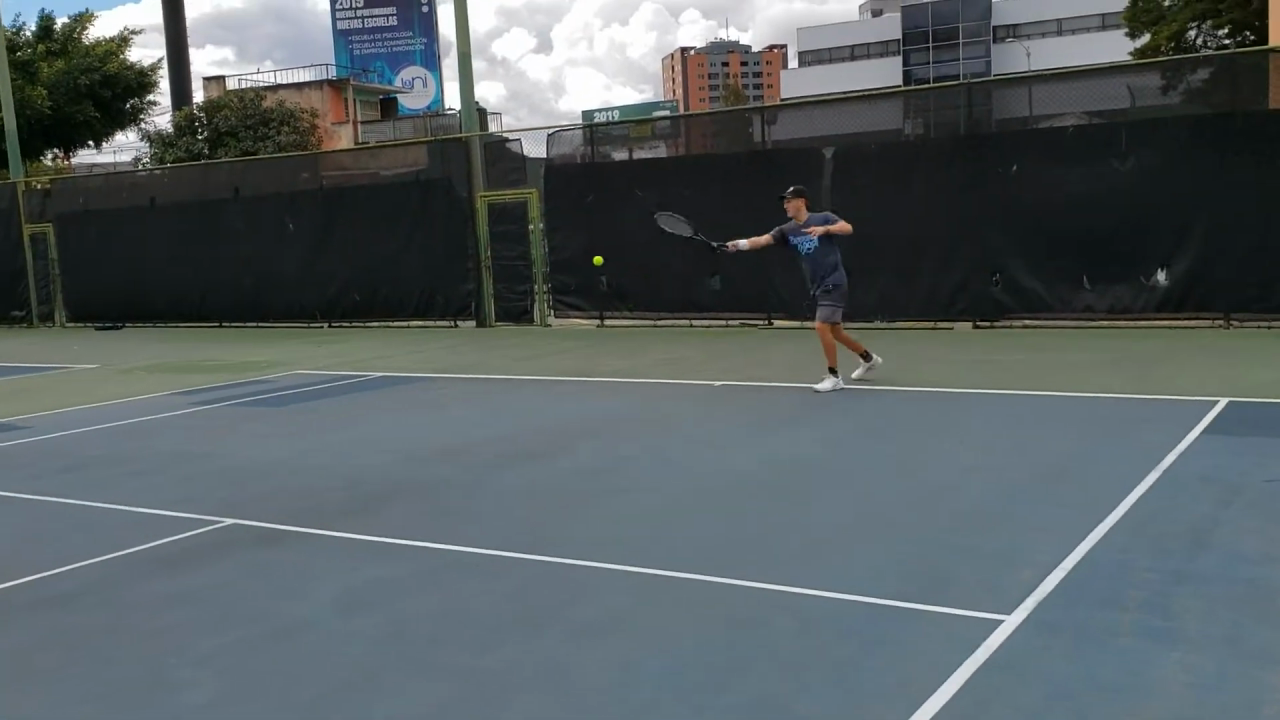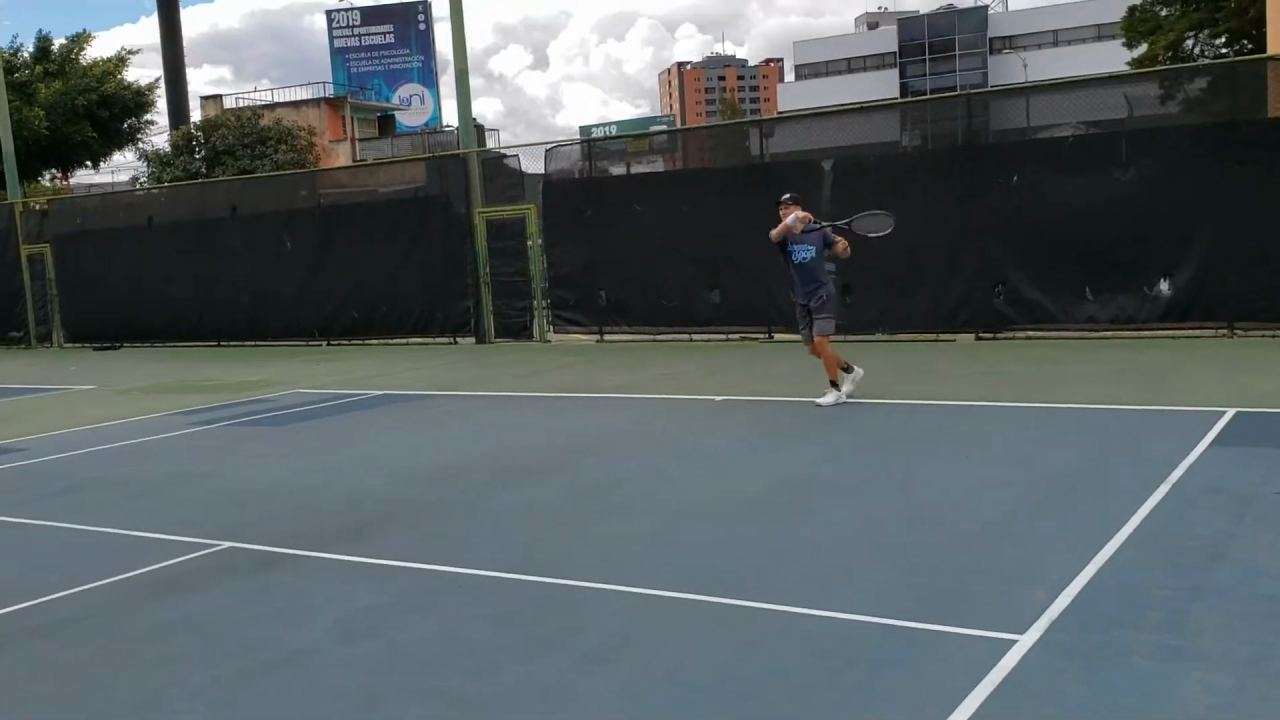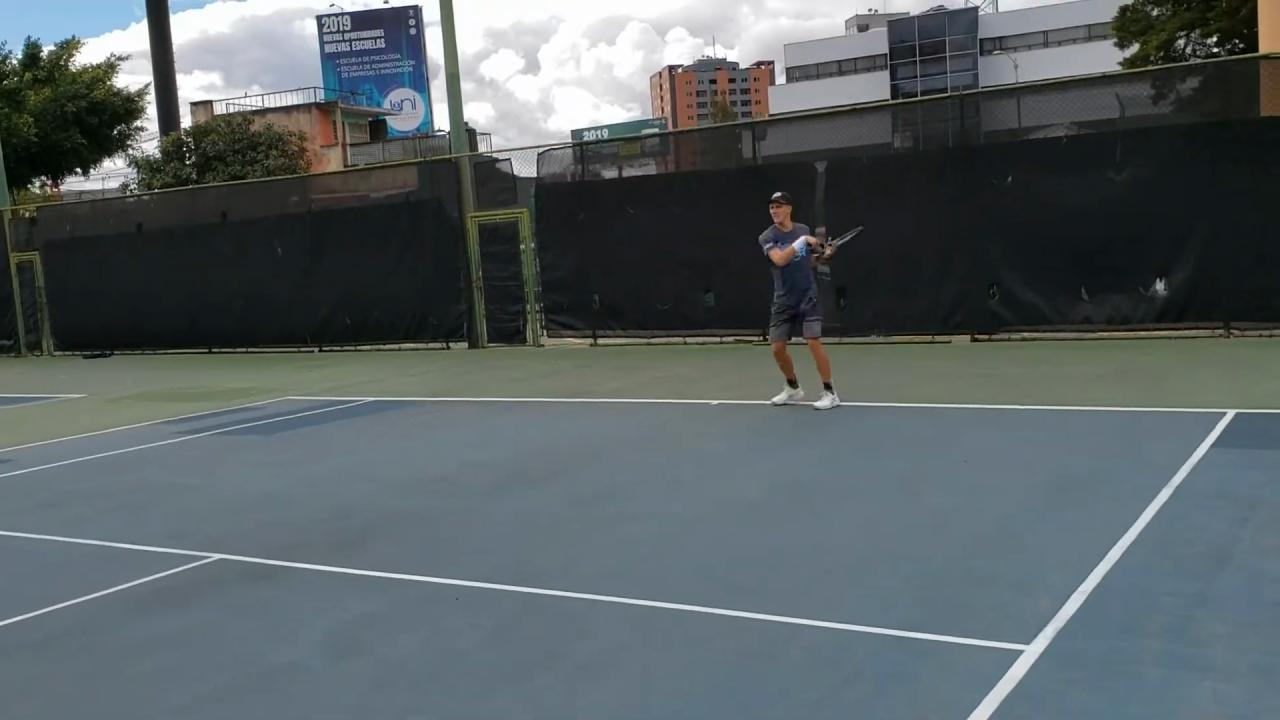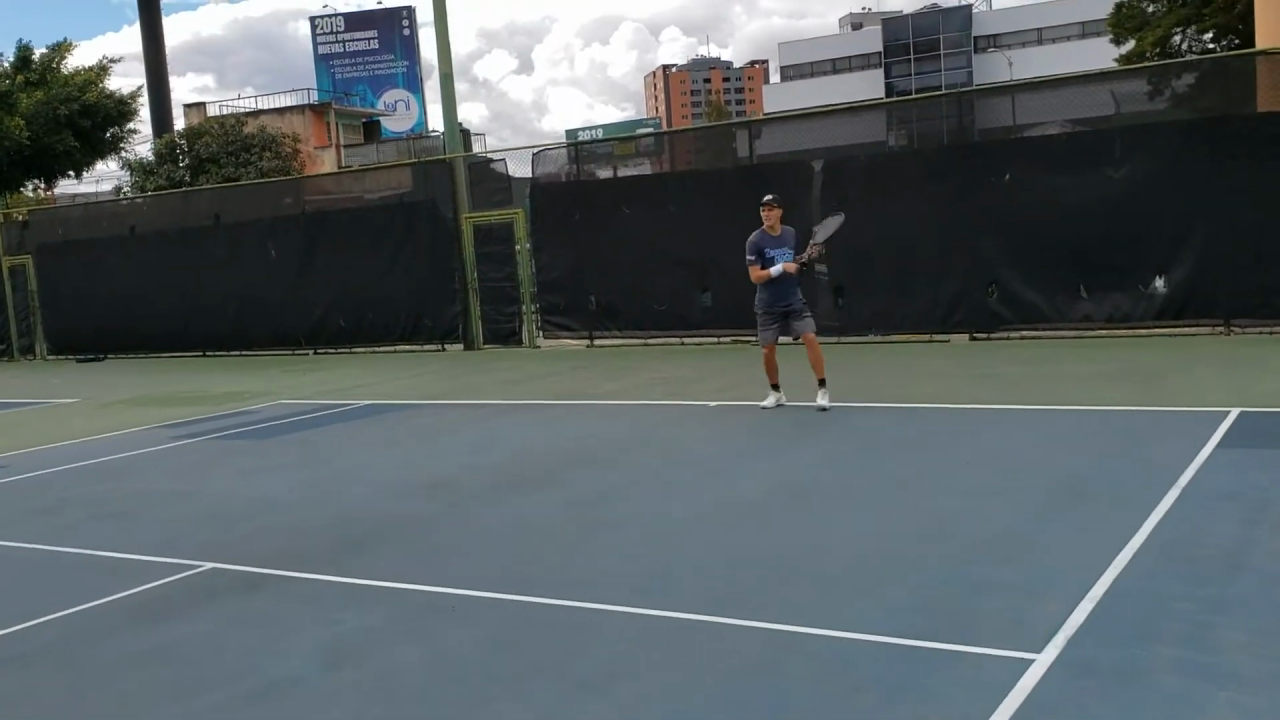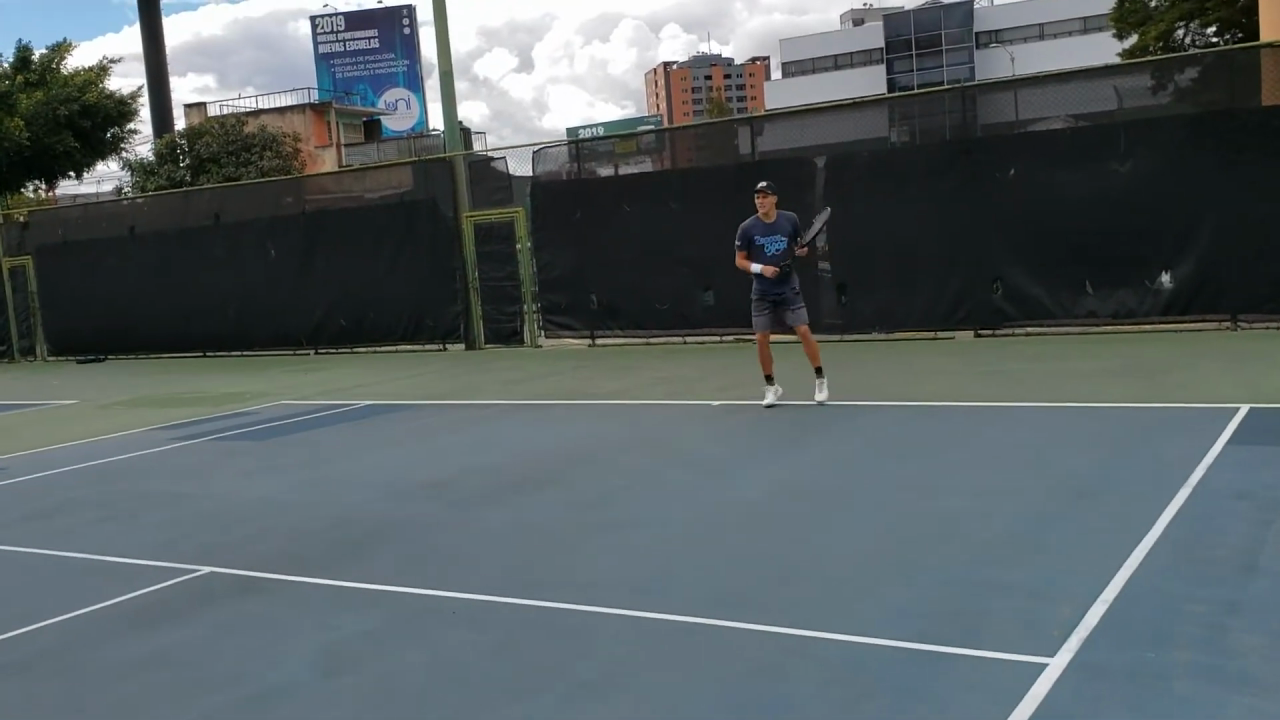
dt=0.2s
person 1, frame 1
left shoulder: (824, 218)
right shoulder: (787, 230)
left elbow: (847, 229)
right elbow: (761, 241)
left wrist: (824, 228)
right wrist: (740, 244)
left hip: (834, 283)
right hip: (819, 286)
left knee: (822, 327)
right knee: (835, 331)
left ankle: (834, 376)
right ankle: (869, 359)
person 1, frame 2
left shoulder: (818, 231)
right shoulder: (780, 234)
left elbow: (843, 253)
right elbow: (775, 234)
left wrist: (845, 246)
right wrist: (793, 218)
left hip: (822, 295)
right hip: (801, 300)
left knee: (821, 341)
right knee: (813, 348)
left ankle: (837, 390)
right ankle: (850, 371)
person 1, frame 3
left shoulder: (804, 230)
right shoulder: (767, 236)
right elbow: (779, 260)
left wrist: (824, 254)
right wrist: (802, 242)
left hip: (808, 298)
right hip: (783, 302)
left knee: (814, 343)
right knee: (777, 348)
left ankle: (829, 393)
right ankle: (793, 388)
person 1, frame 4
left shoulder: (790, 234)
right shoulder: (755, 241)
right elbow: (754, 276)
right wrist: (781, 269)
left hip: (794, 300)
right hip: (768, 306)
left knee: (811, 340)
right knee: (768, 351)
left ankle: (822, 391)
right ankle: (776, 393)
person 1, frame 5
left shoulder: (790, 219)
right shoulder: (747, 228)
left elbow: (800, 244)
right elbow: (739, 260)
left wrist: (803, 250)
right wrist: (760, 269)
left hip: (788, 287)
right hip: (762, 291)
left knee: (803, 331)
right knee: (762, 339)
left ankle: (820, 379)
right ankle: (772, 387)
